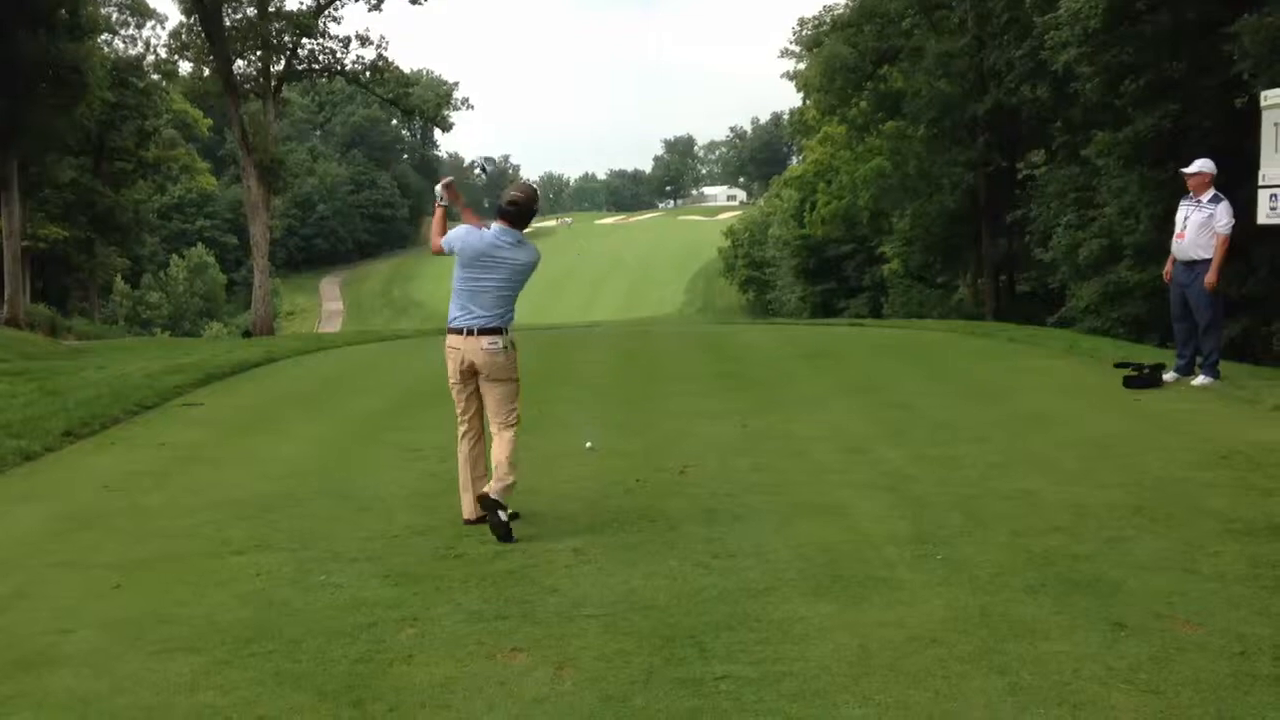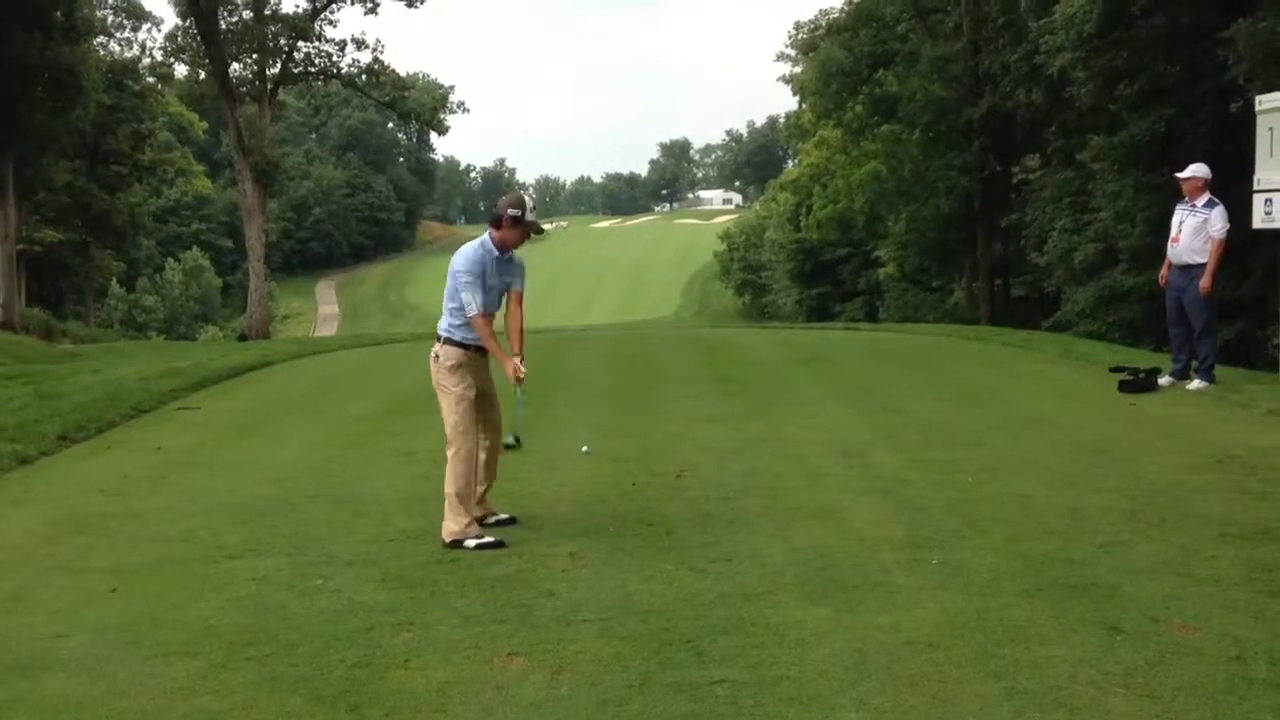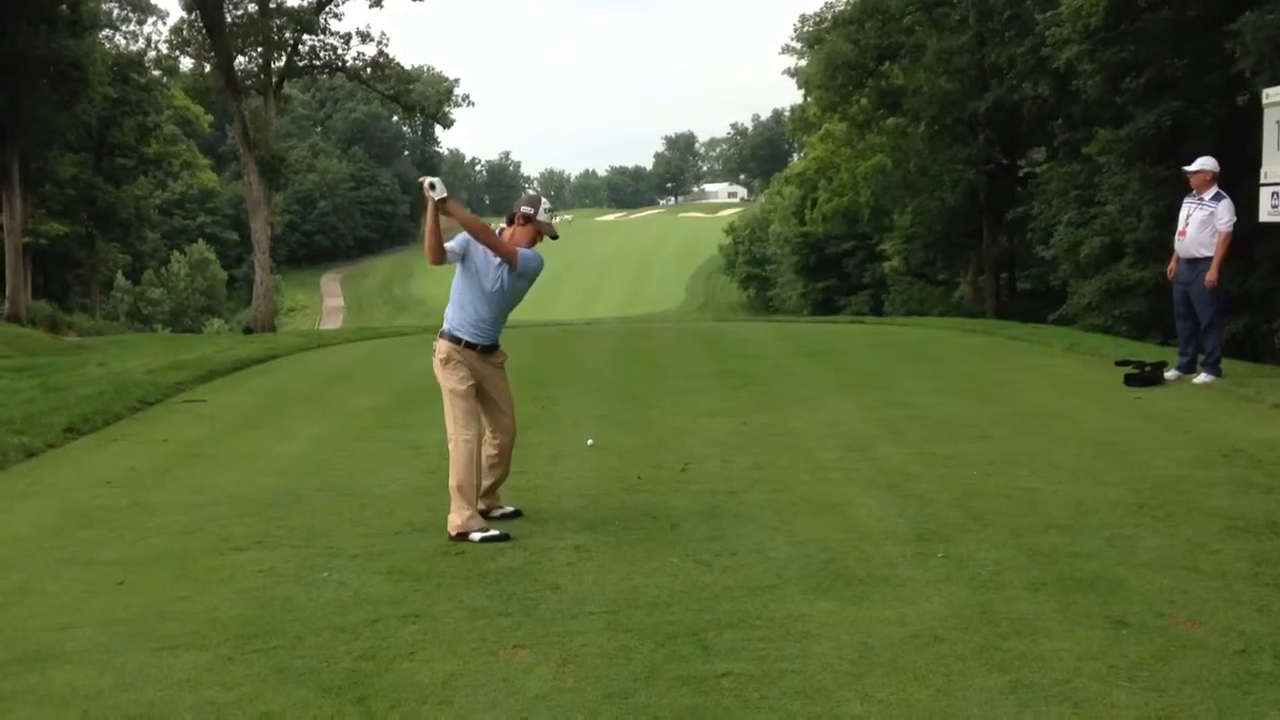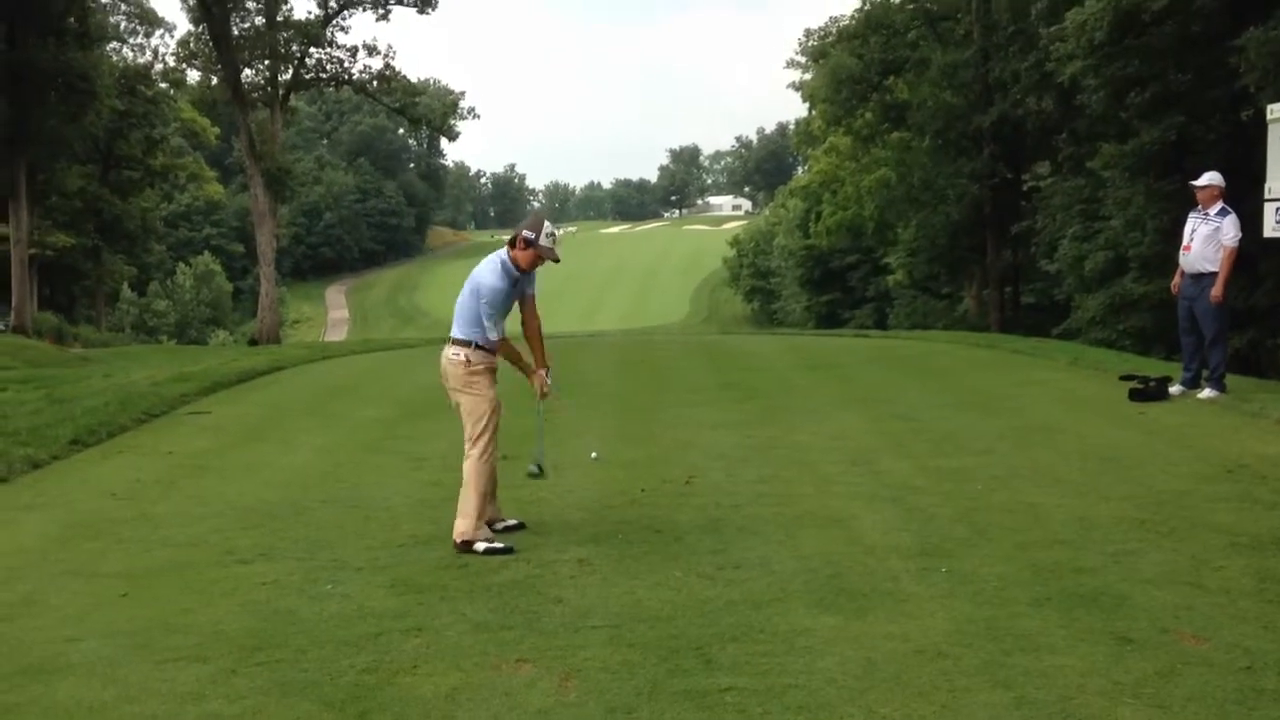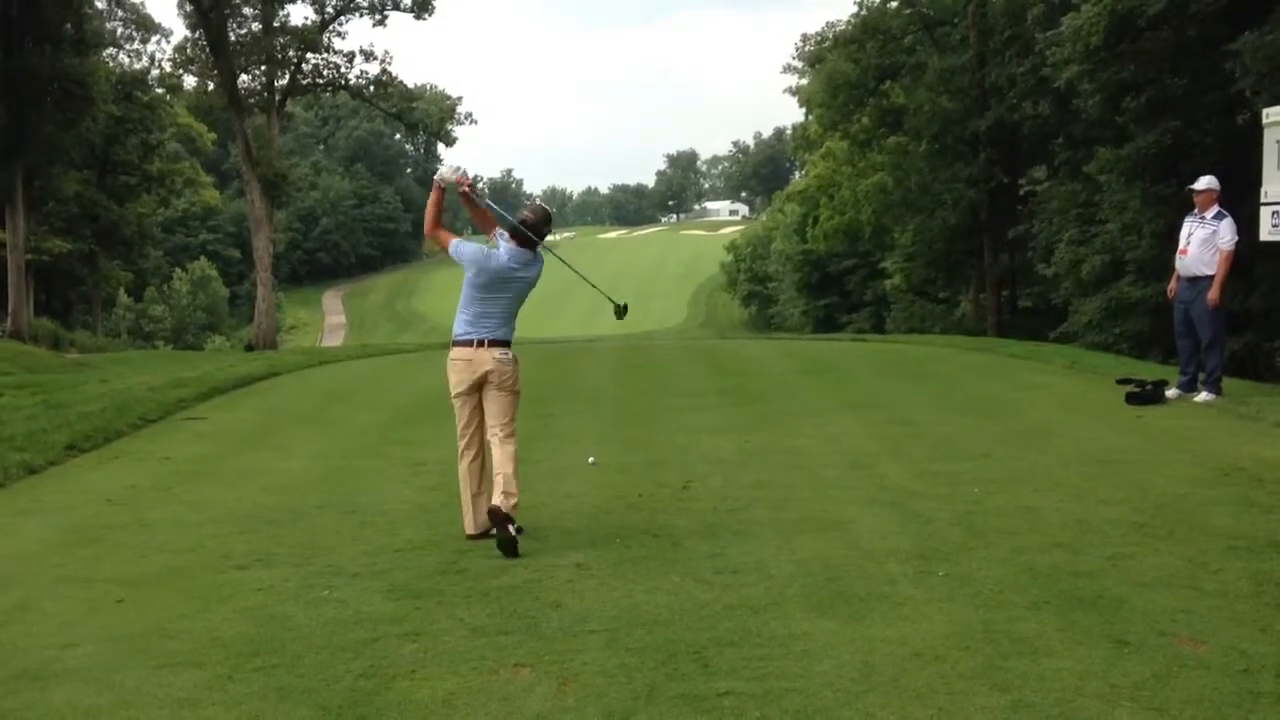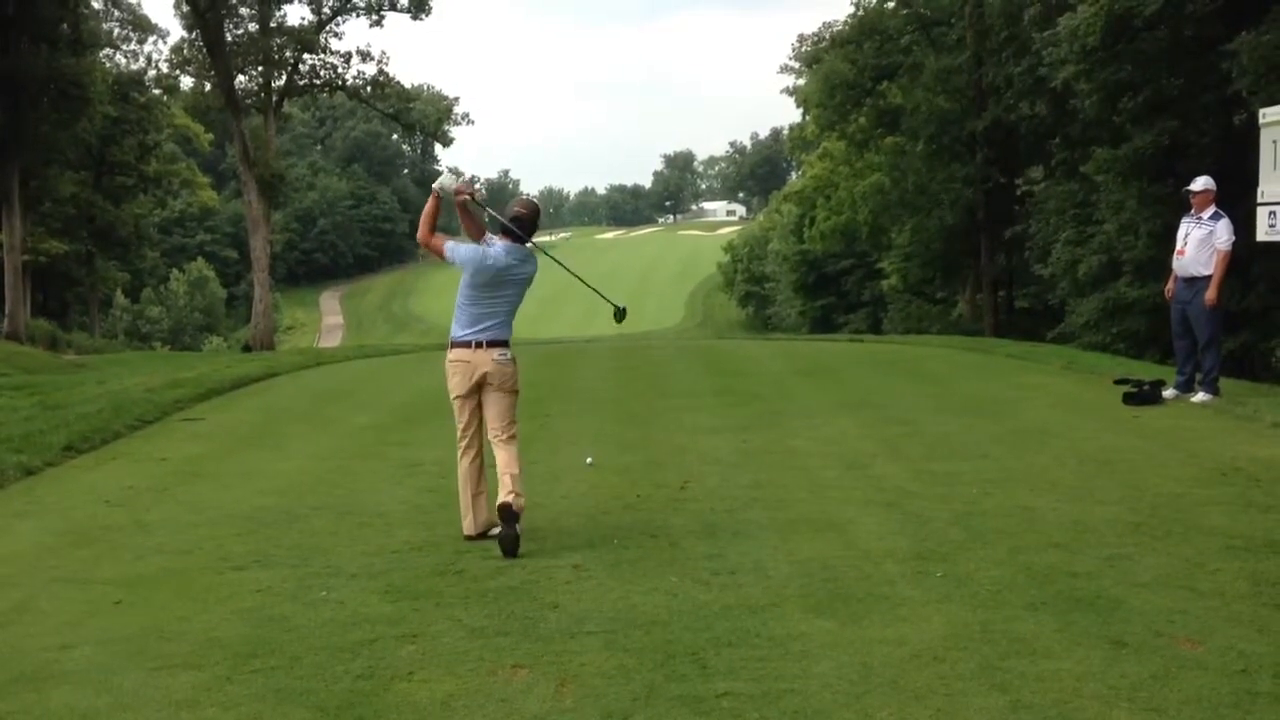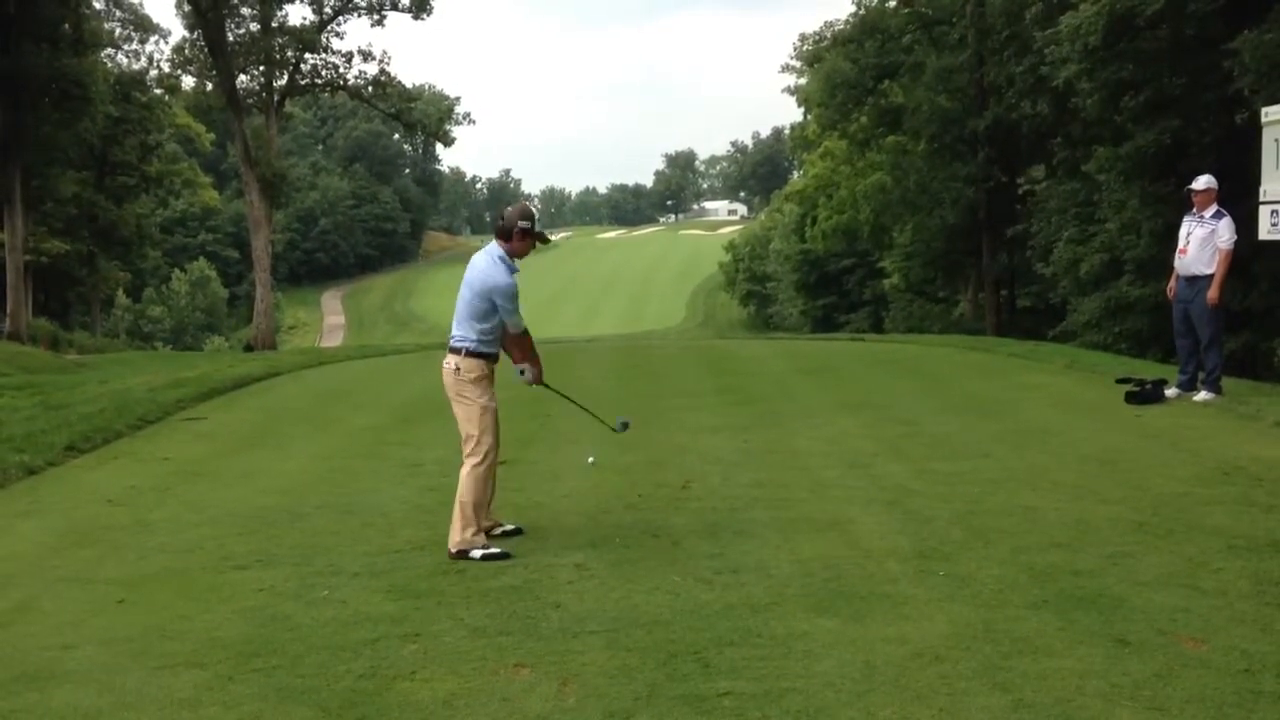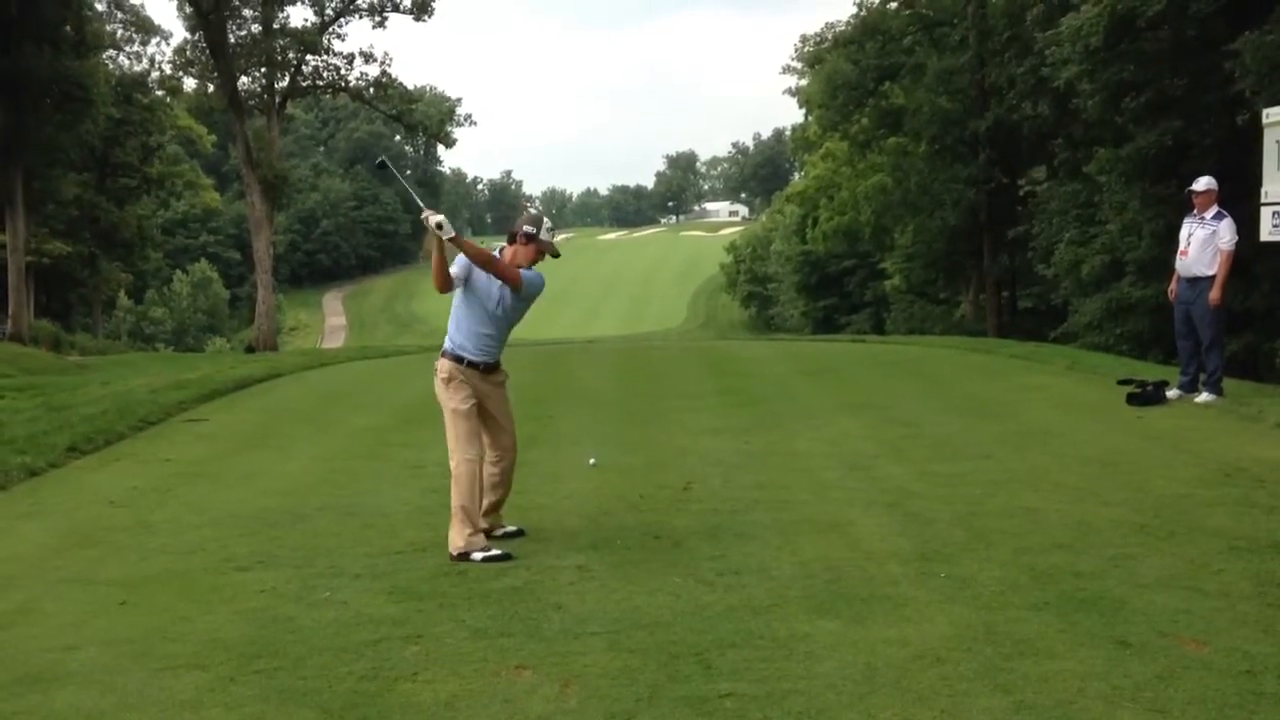
dt=0.5s
person 1, frame 1
left shoulder: (465, 237)
right shoulder: (530, 256)
left elbow: (435, 244)
left wrist: (443, 202)
right wrist: (458, 202)
left hip: (456, 342)
right hip: (496, 345)
left knee: (469, 427)
right knee: (505, 424)
left ankle: (475, 500)
right ankle: (495, 493)
person 1, frame 2
left shoulder: (514, 264)
right shoulder: (469, 256)
left elbow: (515, 311)
right elbow: (476, 318)
left wrist: (517, 357)
right wrist: (504, 359)
left hip: (475, 358)
right hip: (452, 356)
left knee: (489, 435)
right knee: (463, 440)
left ankle: (478, 508)
right ankle: (458, 528)
person 1, frame 3
left shoulder: (532, 262)
right shoulder: (470, 242)
left elbow: (488, 239)
right elbow: (435, 256)
left wrist: (449, 204)
right wrist: (433, 207)
left hip: (490, 355)
right hip: (454, 352)
left knee: (503, 431)
right knee: (465, 435)
left ankle: (486, 501)
right ankle: (463, 521)
person 1, frame 4
left shoulder: (524, 271)
right shoulder: (492, 281)
left elbow: (530, 318)
right elbow: (499, 342)
left wrist: (542, 365)
right wrist: (530, 373)
left hip: (471, 358)
right hip: (470, 361)
left knee: (481, 440)
right knee: (481, 444)
left ankle: (487, 515)
right ankle: (469, 532)
person 1, frame 5
left shoulder: (484, 260)
right shoulder: (535, 265)
left elbow: (431, 230)
right elbow: (493, 227)
left wrist: (441, 185)
right wrist: (469, 194)
left hip: (462, 356)
right hip: (500, 357)
left knee: (469, 443)
right knee: (502, 436)
left ankle: (477, 520)
right ankle: (501, 507)
person 1, frame 6
left shoulder: (480, 259)
right shoulder: (530, 264)
left elbow: (424, 237)
right elbow: (483, 237)
left wrist: (440, 192)
right wrist: (463, 204)
left hip: (462, 357)
right hip: (500, 357)
left knee: (468, 444)
right knee: (504, 438)
left ankle: (476, 521)
right ankle: (510, 502)
person 1, frame 7
left shoulder: (488, 259)
right shoulder: (502, 279)
right elbow: (515, 332)
left wrist: (520, 359)
right wrist: (536, 365)
left hip: (473, 365)
right hip: (469, 368)
left knee: (485, 447)
right knee: (480, 453)
left ankle: (483, 520)
right ankle: (464, 539)
person 1, frame 8
left shoulder: (533, 281)
right shoulder: (471, 261)
left elbow: (496, 270)
right elbow: (442, 285)
left wrist: (453, 239)
right wrist: (438, 240)
left hip: (491, 374)
right hip: (455, 371)
left knee: (504, 450)
right knee: (467, 456)
left ankle: (488, 520)
right ankle: (465, 542)
person 2, frame 1
left shoulder: (1219, 204)
right shoulder: (1185, 201)
left elbow: (1223, 239)
left wrist: (1213, 271)
right wrist: (1170, 263)
left hip: (1201, 269)
right hip: (1180, 267)
left knee: (1206, 321)
right knee: (1180, 319)
left ankle: (1209, 370)
right ankle: (1183, 366)
person 2, frame 2
left shoulder: (1214, 209)
right shoulder: (1180, 206)
left elbow: (1217, 244)
left wrist: (1207, 276)
right wrist: (1165, 267)
left hip: (1196, 273)
right hip: (1176, 271)
left knee: (1201, 325)
right knee: (1176, 323)
left ankle: (1205, 374)
right ankle: (1179, 370)
person 2, frame 3
left shoulder: (1221, 202)
right shoulder: (1188, 199)
left elbow: (1224, 237)
left wrist: (1214, 269)
right wrist: (1174, 261)
left hip: (1203, 266)
right hip: (1184, 265)
left knee: (1208, 319)
right knee: (1183, 317)
left ankle: (1211, 368)
right ankle: (1185, 364)
person 2, frame 4
left shoulder: (1226, 218)
right shoulder: (1193, 214)
left elbow: (1229, 252)
left wrist: (1219, 285)
right wrist: (1178, 275)
left hip: (1208, 281)
right hip: (1188, 280)
left knee: (1213, 334)
right knee: (1187, 332)
left ankle: (1215, 383)
right ankle: (1189, 379)
person 2, frame 5
left shoulder: (1223, 221)
right shoulder: (1189, 218)
left elbow: (1226, 256)
left wrist: (1216, 288)
right wrist: (1174, 280)
left hip: (1205, 285)
right hip: (1185, 284)
left knee: (1210, 338)
right knee: (1184, 336)
left ankle: (1212, 387)
right ankle: (1186, 382)
person 2, frame 6
left shoulder: (1219, 221)
right shoulder: (1186, 219)
left elbow: (1223, 255)
left wrist: (1213, 288)
right wrist: (1172, 280)
left hip: (1202, 285)
right hip: (1182, 284)
left knee: (1206, 338)
right knee: (1181, 336)
left ankle: (1209, 387)
right ankle: (1183, 383)
person 2, frame 7
left shoulder: (1221, 220)
right shoulder: (1188, 218)
left elbow: (1225, 255)
left wrist: (1215, 287)
right wrist: (1173, 279)
left hip: (1204, 283)
right hip: (1183, 283)
left knee: (1209, 337)
right knee: (1183, 335)
left ankle: (1211, 386)
right ankle: (1186, 382)
person 2, frame 8
left shoulder: (1222, 221)
right shoulder: (1188, 219)
left elbow: (1226, 256)
left wrist: (1217, 288)
right wrist: (1174, 281)
left hip: (1205, 285)
right hip: (1184, 284)
left knee: (1210, 338)
right knee: (1184, 336)
left ankle: (1212, 387)
right ankle: (1187, 383)
